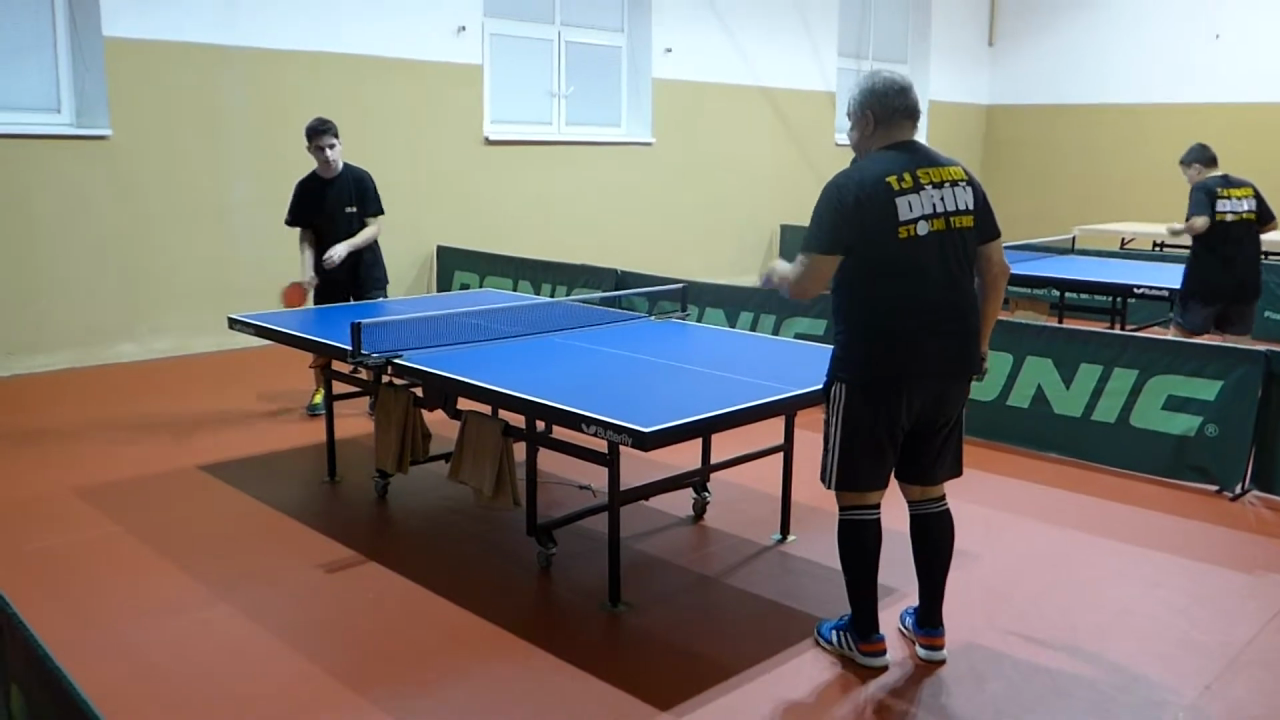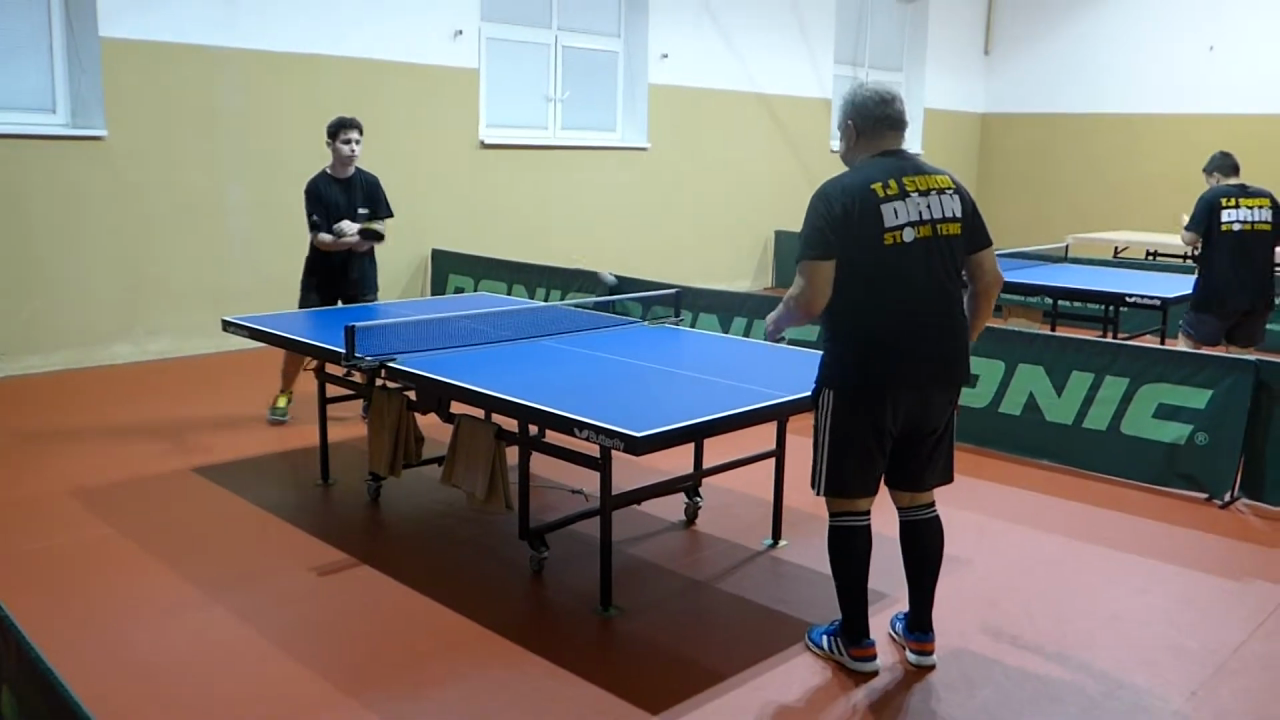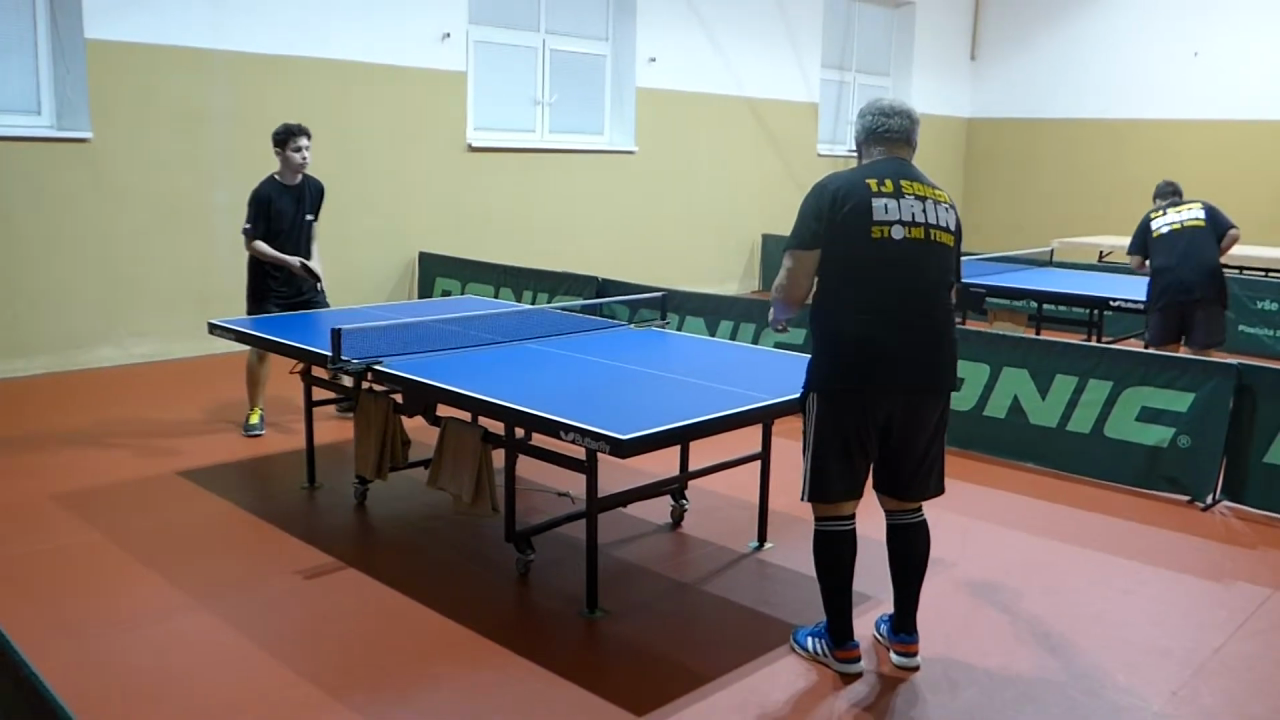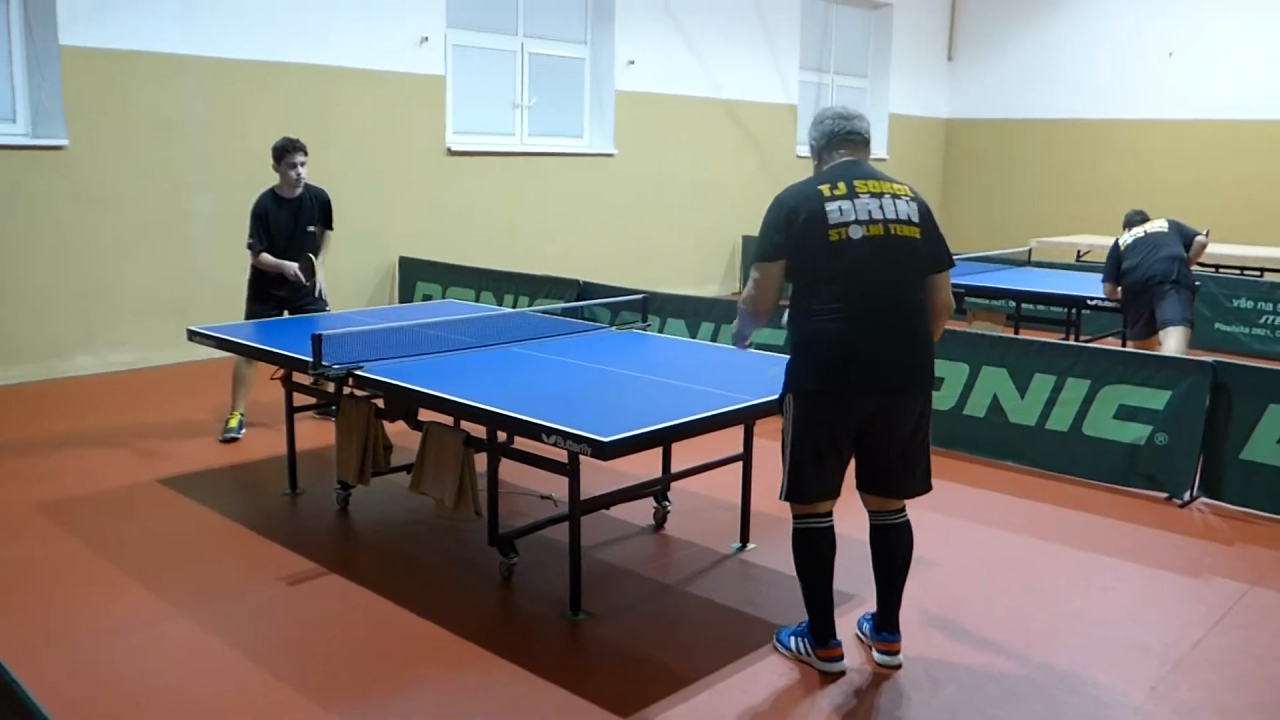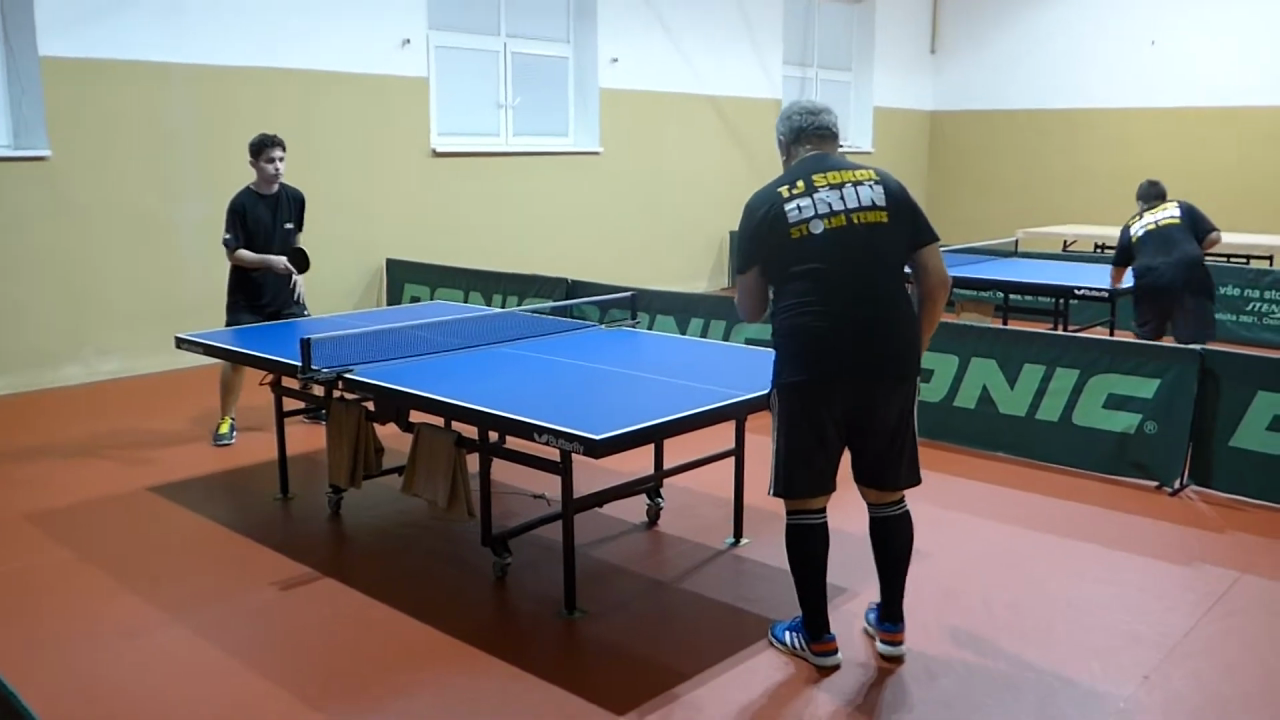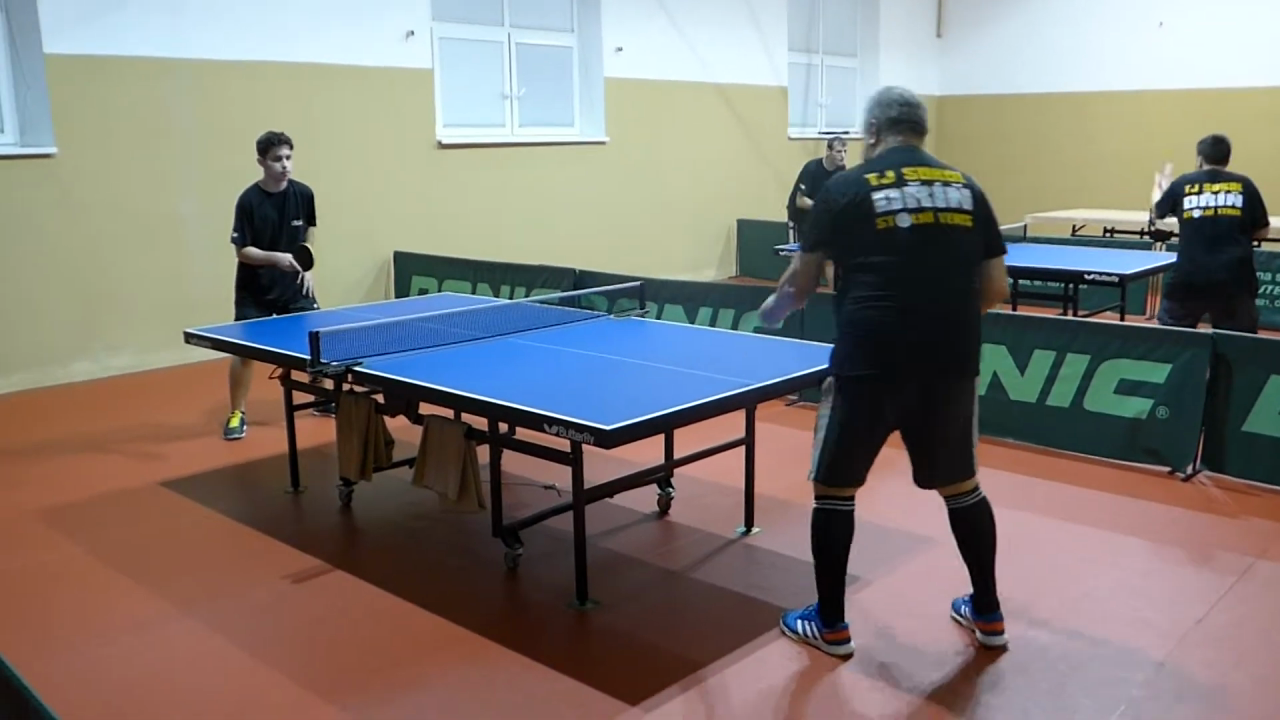
dt=0.5s
person 1, frame 1
left shoulder: (852, 186)
right shoulder: (961, 179)
left elbow: (808, 285)
right elbow: (996, 272)
left wrist: (777, 272)
right wrist: (977, 348)
left hip: (874, 372)
right hip: (946, 369)
left knee: (859, 498)
right knee: (928, 493)
left ankle: (864, 635)
right ankle: (930, 626)
person 1, frame 2
left shoulder: (839, 194)
right shoulder: (950, 187)
left elbow: (812, 298)
right elbow: (988, 279)
left wrist: (776, 321)
right wrist: (959, 341)
left hip: (862, 377)
right hip: (936, 375)
left knee: (848, 504)
right knee: (917, 499)
left ankle: (854, 640)
right ankle: (920, 631)
person 1, frame 3
left shoulder: (836, 191)
right shoulder: (944, 206)
left elbow: (793, 287)
left wrist: (779, 314)
left hip: (848, 374)
right hip: (928, 375)
left knee: (834, 506)
right knee: (905, 503)
left ankle: (839, 641)
right ankle: (904, 633)
person 1, frame 4
left shoulder: (796, 201)
right shoulder: (912, 200)
left elbow: (760, 300)
right elbow: (942, 306)
left wrist: (742, 328)
left hip: (825, 375)
right hip: (905, 376)
left knee: (812, 505)
right knee: (888, 504)
left ankle: (822, 640)
right ankle: (887, 631)
person 1, frame 5
left shoulder: (766, 204)
right shoulder: (885, 186)
left elbow: (749, 309)
right elbow: (937, 281)
right wrist: (913, 343)
left hip: (809, 370)
right hip: (888, 366)
left knee: (805, 502)
right knee: (888, 495)
left ankle: (816, 635)
right ankle: (891, 621)
person 1, frame 6
left shoulder: (845, 188)
right shoulder: (965, 188)
left elbow: (800, 283)
right elbow: (995, 289)
left wrist: (774, 307)
left hip: (869, 362)
right hip: (951, 363)
left knee: (834, 488)
right knee: (960, 485)
left ankle: (830, 622)
right ankle: (988, 611)
person 2, frame 1
left shoulder: (361, 179)
right shoulder: (304, 189)
left elbow: (374, 229)
right elbow: (305, 234)
left wrist: (343, 249)
right wrist: (307, 269)
left hip: (367, 272)
right hip: (329, 274)
right ankle: (320, 391)
person 2, frame 2
left shoulder: (370, 183)
right shoulder: (316, 186)
left elbow: (381, 228)
right elbow: (319, 240)
left wrist: (356, 227)
right wrist: (348, 242)
left hip: (360, 275)
right hip: (320, 276)
left ankle: (371, 398)
right ankle: (284, 395)
person 2, frame 3
left shoulder: (315, 188)
right shoulder: (263, 194)
right elbow: (252, 243)
left wrist: (314, 259)
right wrist: (286, 260)
left hip: (305, 281)
right hip: (268, 284)
right knee: (261, 347)
left ankle: (344, 397)
right ankle: (255, 411)
person 2, frame 4
left shoulder: (319, 198)
right shoulder: (264, 205)
left elbow: (325, 233)
right elbow: (257, 255)
left wrist: (319, 268)
right wrist: (285, 266)
left hip: (305, 284)
right hip: (267, 287)
left ankle: (325, 402)
right ankle: (236, 414)
person 2, frame 5
left shoulder: (295, 198)
right shoulder: (241, 203)
right elbow: (233, 254)
left wrist: (296, 271)
right wrist: (269, 260)
left hip: (285, 291)
right hip: (247, 294)
left ankle: (312, 406)
right ankle: (227, 420)
person 2, frame 6
left shoulder: (303, 194)
right shoulder: (249, 200)
right elbow: (242, 251)
left wrist: (306, 266)
right wrist: (275, 258)
left hip: (293, 285)
right hip: (255, 289)
right ankle: (237, 414)
person 3, frame 1
left shoulder: (1203, 188)
right shoulder: (1248, 187)
left elbow: (1199, 224)
right elbow: (1270, 224)
left wrist: (1180, 229)
left hip: (1207, 280)
right hip: (1245, 280)
left knee: (1178, 335)
right knee: (1239, 342)
person 3, frame 2
left shoulder: (1212, 197)
left elbow: (1189, 239)
left wrist: (1186, 224)
left hip: (1217, 292)
right hip: (1257, 293)
left knee: (1188, 345)
right knee: (1241, 354)
person 3, frame 3
left shoulder: (1151, 218)
right shoulder: (1204, 208)
left elbow: (1135, 263)
right elbow: (1233, 234)
left wrist: (1148, 268)
left hip: (1165, 286)
right hip: (1206, 284)
left knee: (1163, 354)
right knee: (1201, 355)
person 3, frame 4
left shoulder: (1120, 241)
right shoulder: (1169, 224)
left elbow: (1108, 289)
right elbow: (1201, 241)
left wrist: (1121, 295)
left hip: (1135, 282)
right hip: (1171, 277)
left knee: (1144, 348)
right knee: (1174, 344)
person 3, frame 5
left shoulder: (1131, 224)
right shoulder: (1183, 207)
left elbow: (1116, 272)
right elbow: (1214, 237)
left wrist: (1115, 284)
left hip: (1148, 284)
right hip: (1189, 278)
person 3, frame 6
left shoulder: (1182, 184)
right shoulder: (1244, 185)
left elbow: (1157, 212)
right elbow: (1262, 232)
left wrist: (1160, 186)
left hip: (1189, 279)
right hip: (1234, 279)
